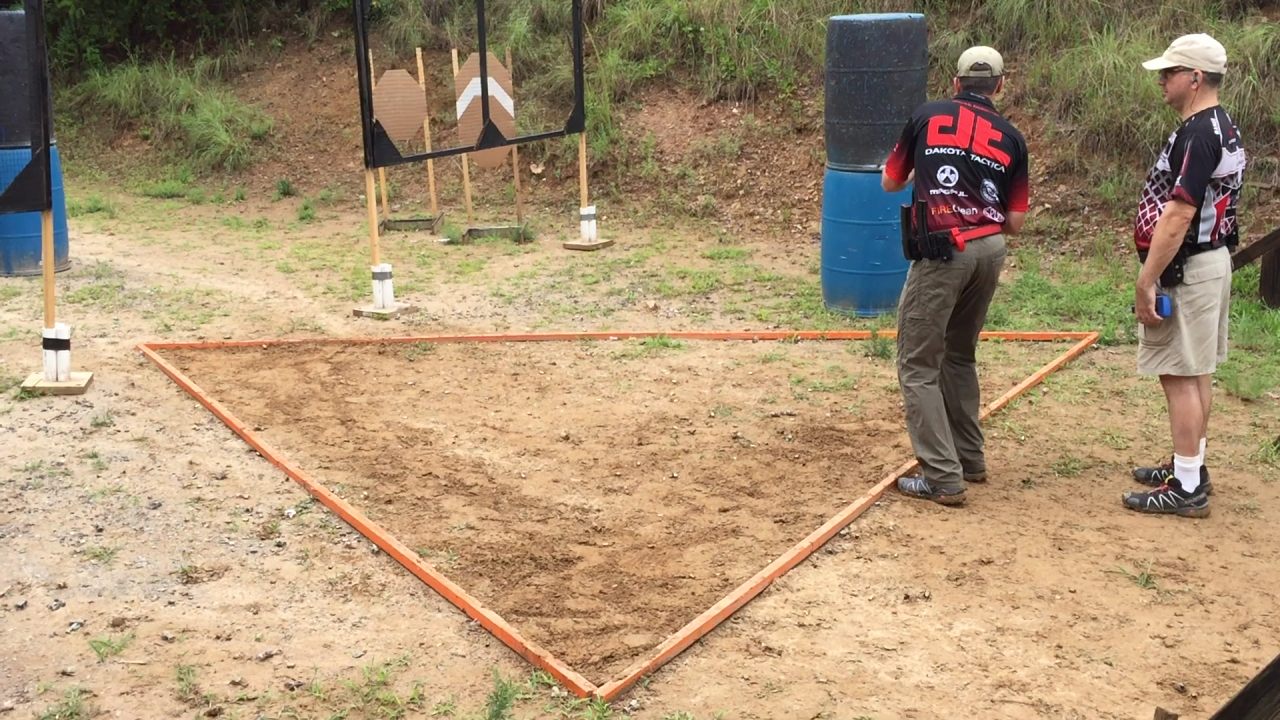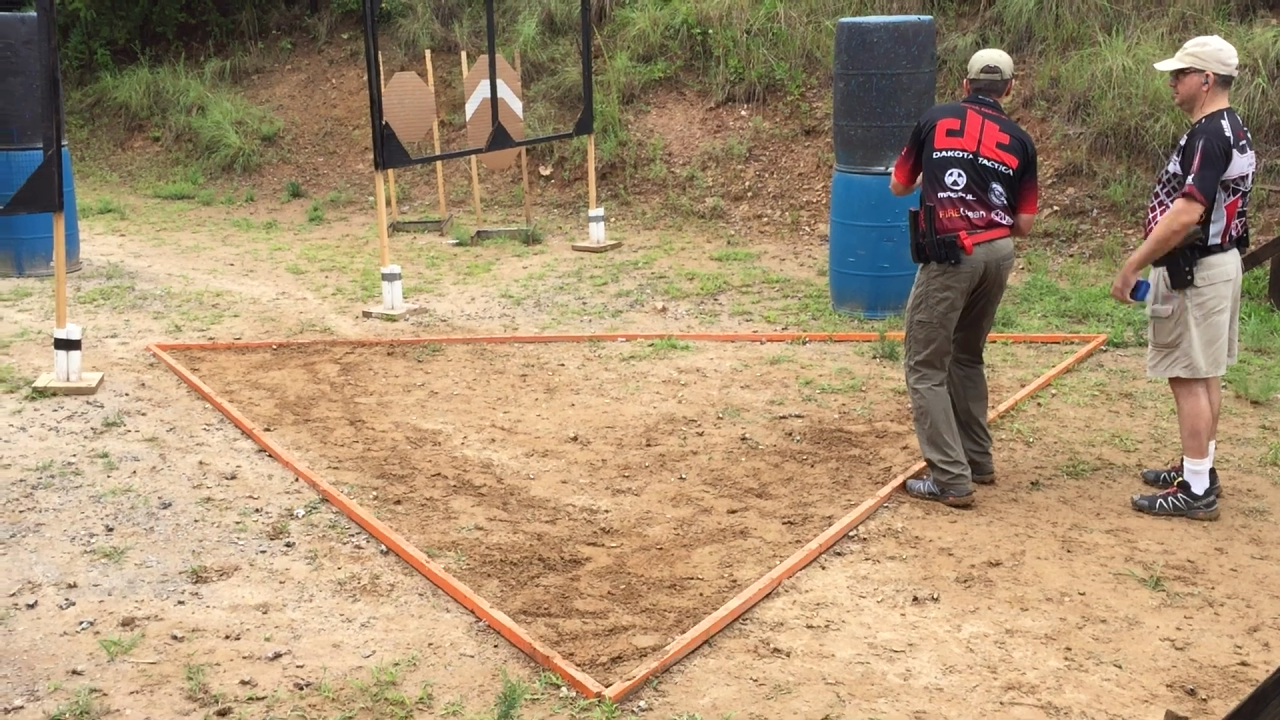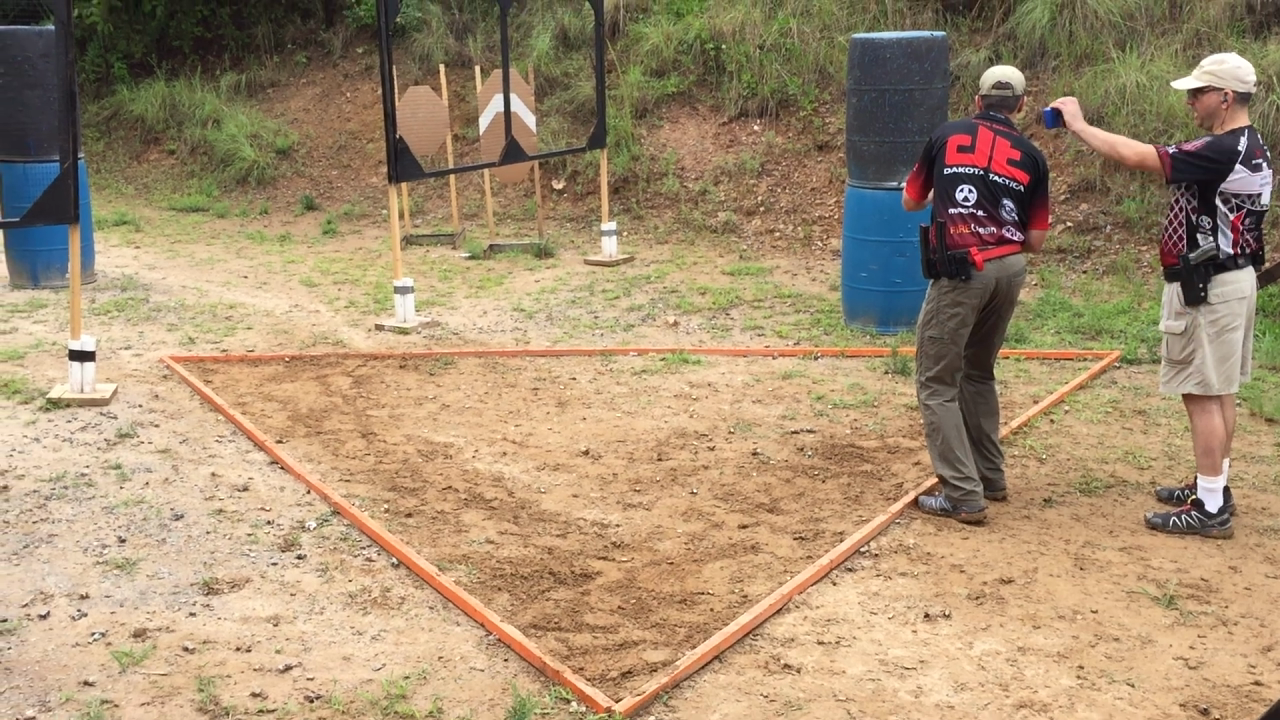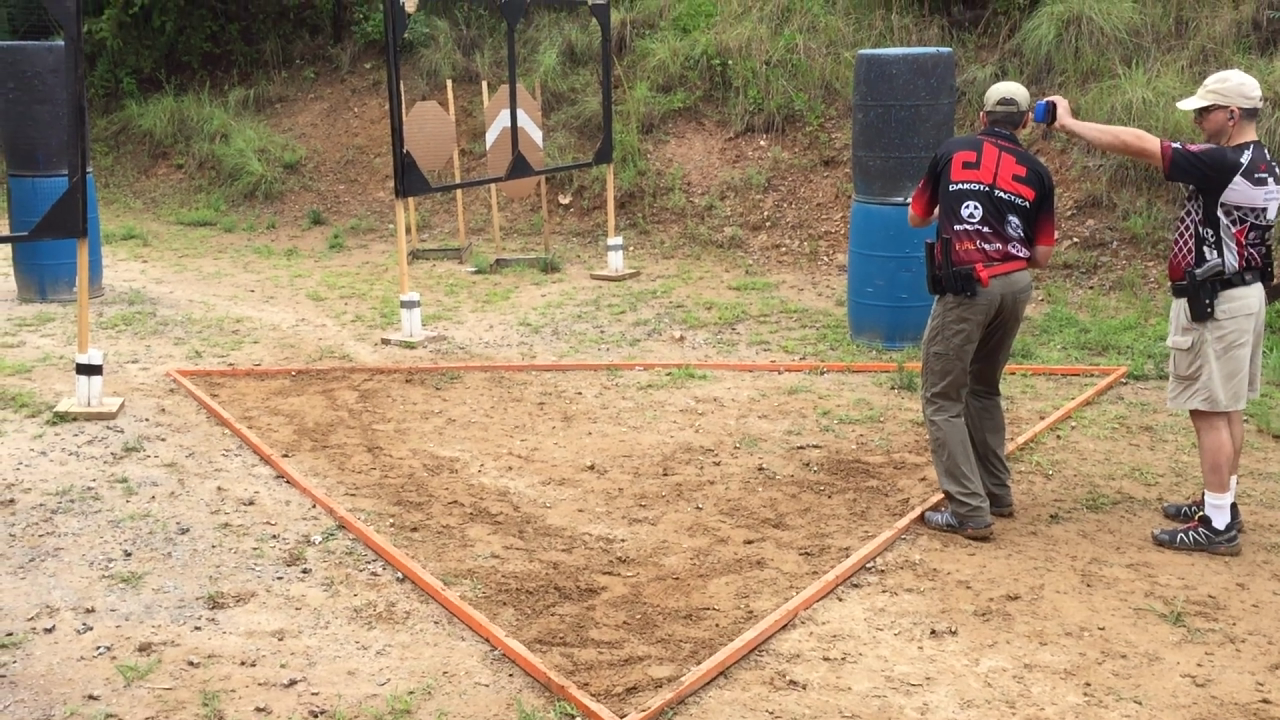
dt=0.4s
person 1, frame 1
left shoulder: (1198, 134)
right shoulder: (1220, 127)
left elbow: (1178, 215)
left wrist: (1146, 281)
left hip: (1185, 268)
right hip: (1208, 259)
left knee: (1179, 374)
right knee: (1196, 371)
left ankle: (1186, 487)
right ankle: (1188, 468)
person 1, frame 2
left shoulder: (1209, 136)
right shoulder: (1230, 129)
left elbow: (1186, 214)
left wrist: (1132, 267)
right wrist: (1147, 262)
left hip: (1193, 270)
right hip: (1216, 262)
left knee: (1189, 377)
right knee: (1204, 374)
left ankle: (1195, 490)
right ankle: (1198, 470)
person 1, frame 3
left shoulder: (1223, 151)
right shoulder: (1249, 147)
left elbow: (1140, 157)
left wrist: (1078, 124)
left hip: (1206, 287)
right hip: (1231, 278)
left knee: (1203, 394)
right knee: (1219, 391)
left ankle: (1210, 508)
right ankle: (1213, 488)
person 1, frame 4
left shoulder: (1225, 164)
left elbow: (1139, 145)
left wrist: (1070, 124)
left hip: (1214, 303)
left knee: (1210, 411)
right knee: (1227, 408)
left ankle: (1216, 525)
right ankle: (1220, 505)
person 2, frame 1
left shoulder: (926, 116)
right shoulder: (1011, 137)
left elbow: (890, 182)
right elbow: (1014, 221)
left hip: (943, 253)
right hip: (990, 251)
left knee: (919, 363)
right knee: (959, 355)
left ankle: (942, 477)
right ankle: (970, 458)
person 2, frame 2
left shoulder: (935, 119)
right shoulder: (1020, 141)
left elbow: (899, 186)
right elbow: (1024, 224)
left hip: (951, 255)
right hip: (999, 255)
left knee: (926, 365)
right knee: (967, 357)
left ankle: (951, 479)
right ankle: (978, 460)
person 2, frame 3
left shoulder: (945, 136)
right shoulder: (1031, 156)
left elbow: (910, 201)
right elbow: (1035, 240)
left hip: (963, 272)
right hip: (1009, 270)
left knee: (937, 381)
right knee: (978, 372)
left ankle: (962, 495)
right ankle: (990, 476)
person 2, frame 4
left shoulder: (951, 152)
right shoulder: (1037, 173)
left elbow: (916, 218)
right elbow: (1041, 256)
left hip: (968, 288)
right hip: (1015, 287)
left knee: (943, 397)
right knee: (983, 388)
left ankle: (969, 511)
right ankle: (996, 492)
